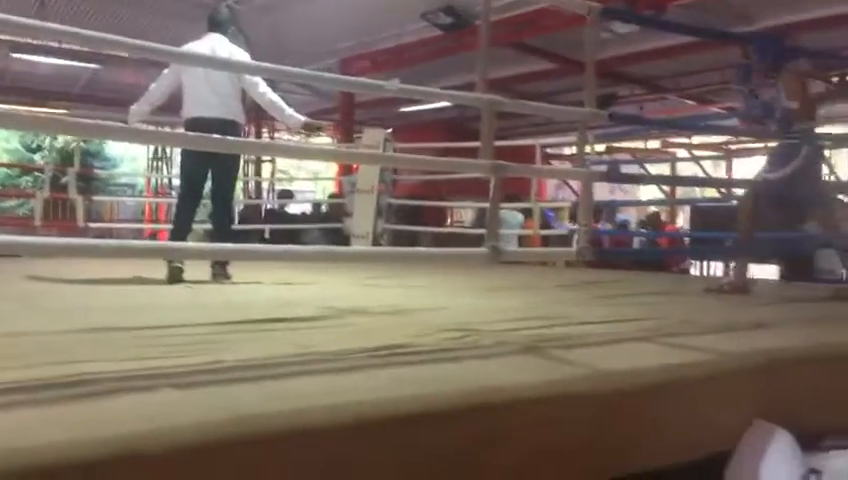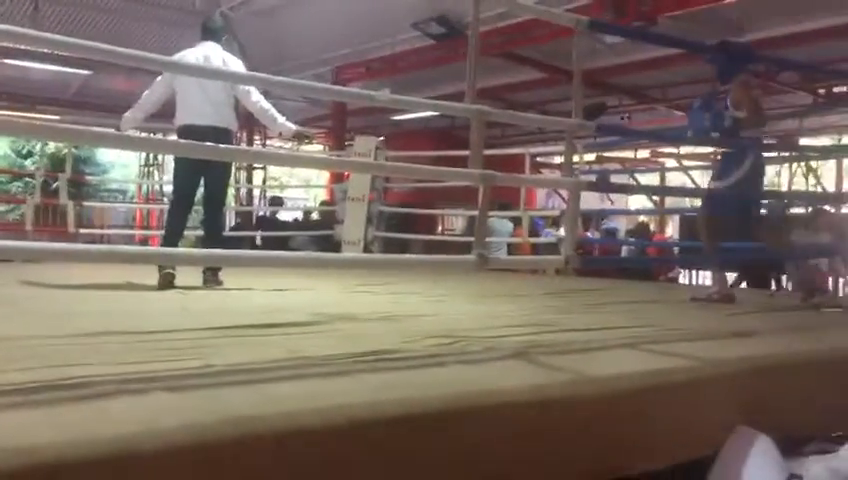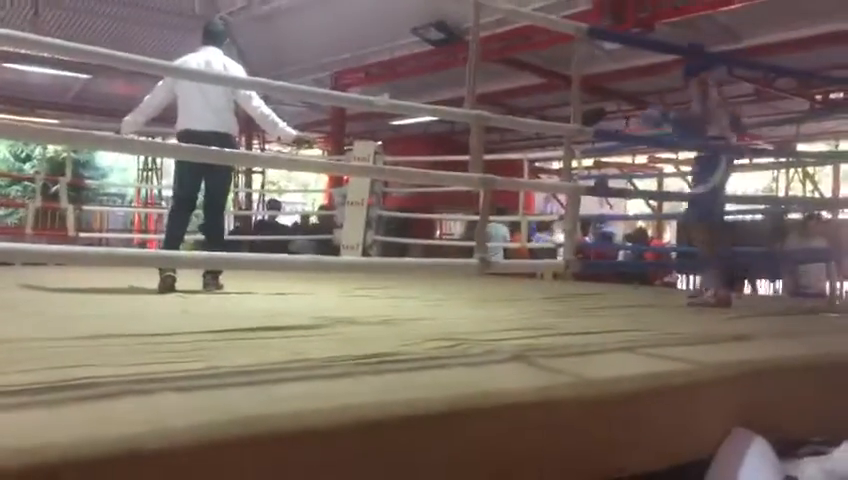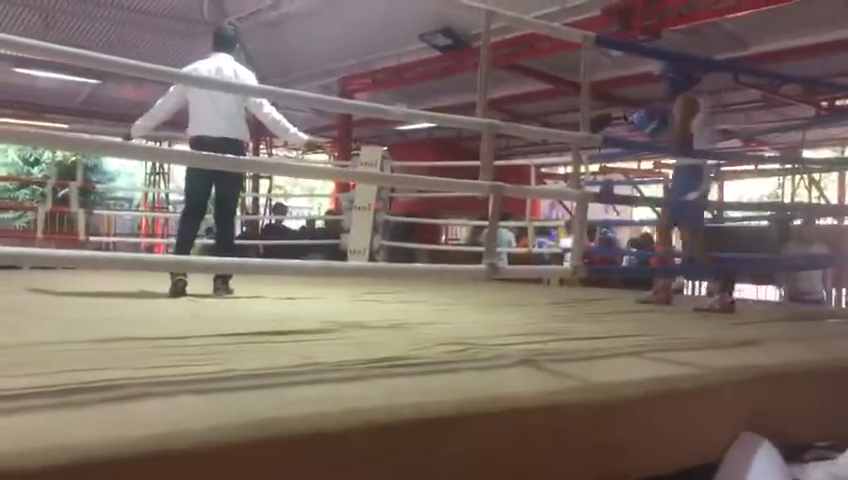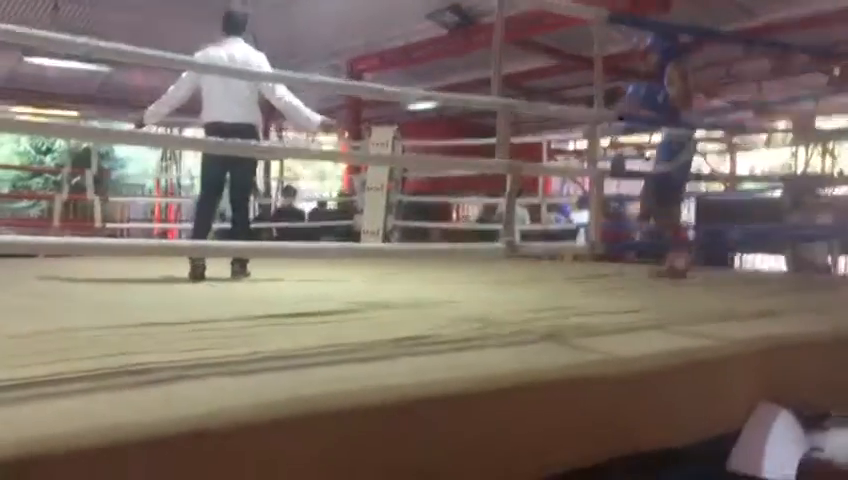
dt=0.2s
person 1, frame 1
left shoulder: (187, 51)
right shoulder: (236, 54)
left elbow: (160, 88)
right elbow: (261, 92)
left wrist: (133, 115)
right wrist: (296, 120)
left hip: (195, 128)
right hip: (227, 129)
left knee: (188, 194)
right knee: (222, 197)
left ankle: (175, 260)
right ankle: (219, 264)
person 1, frame 2
left shoulder: (181, 59)
right shoulder: (230, 62)
left elbow: (153, 96)
right elbow: (254, 100)
left wrist: (125, 123)
right wrist: (287, 128)
left hip: (189, 135)
right hip: (219, 136)
left knee: (180, 201)
right knee: (214, 204)
left ankle: (167, 266)
right ankle: (211, 270)
person 1, frame 3
left shoulder: (182, 64)
right shoulder: (231, 68)
left elbow: (154, 100)
right elbow: (255, 106)
left wrist: (126, 126)
right wrist: (288, 134)
left hip: (190, 140)
right hip: (221, 142)
left knee: (181, 205)
right knee: (215, 208)
left ankle: (168, 269)
right ankle: (211, 274)
person 1, frame 4
left shoulder: (193, 70)
right shoulder: (242, 74)
left elbow: (165, 105)
right elbow: (265, 111)
left wrist: (136, 130)
right wrist: (300, 138)
left hip: (201, 146)
right hip: (232, 148)
left knee: (192, 210)
right knee: (225, 213)
left ankle: (179, 273)
right ankle: (221, 279)
person 1, frame 5
left shoulder: (205, 56)
right shoulder: (255, 58)
left elbow: (178, 91)
right elbow: (279, 95)
left wrist: (148, 117)
right wrist: (314, 120)
left hip: (215, 131)
right hip: (245, 132)
left knee: (208, 196)
right knee: (241, 198)
left ankle: (197, 258)
right ankle: (239, 262)
person 2, frame 1
left shoulder: (790, 77)
right shoulder: (788, 80)
left elbow: (807, 112)
left wrist: (775, 115)
left hip: (796, 150)
right hip: (802, 151)
left knee: (749, 207)
right knee: (825, 219)
left ankle: (739, 277)
person 2, frame 2
left shoulder: (739, 86)
right shoulder: (735, 92)
left elbow: (759, 119)
left wrist: (725, 124)
right wrist: (716, 117)
left hip: (741, 158)
right hip: (746, 159)
left knee: (706, 219)
right knee: (748, 228)
left ankle: (721, 287)
person 2, frame 3
left shoulder: (698, 83)
right shoulder: (710, 87)
left elbow: (702, 118)
right elbow: (736, 127)
left wrist: (670, 118)
left hip: (713, 156)
right hip: (717, 156)
left knee: (698, 222)
right knee: (699, 221)
left ankle: (720, 290)
right ankle: (712, 282)
person 2, frame 4
left shoulder: (685, 100)
right shoulder: (697, 102)
left elbow: (677, 141)
left wrist: (653, 129)
left hip: (691, 171)
right hip: (687, 171)
left knee: (690, 234)
right knee: (664, 227)
left ankle: (724, 294)
right ankle: (662, 289)
person 2, frame 5
left shoulder: (674, 70)
right shoulder: (668, 75)
left elbow: (685, 102)
right elbow: (665, 110)
left wrist: (653, 100)
right wrist: (642, 102)
left hip: (677, 143)
right hip: (672, 143)
left knee: (650, 200)
right knee: (667, 205)
left ankle: (682, 253)
right ankle: (675, 260)
